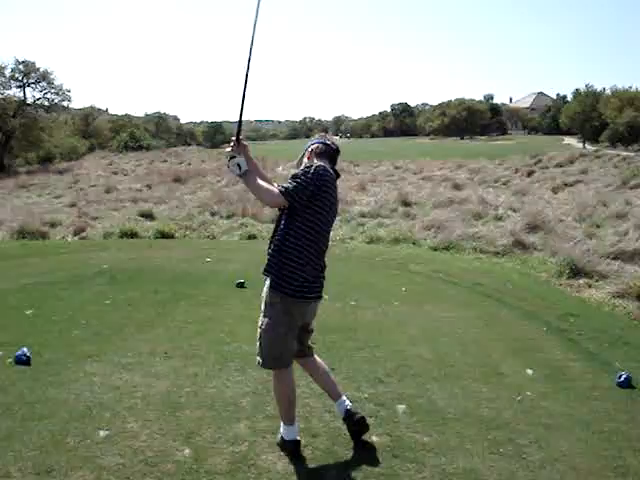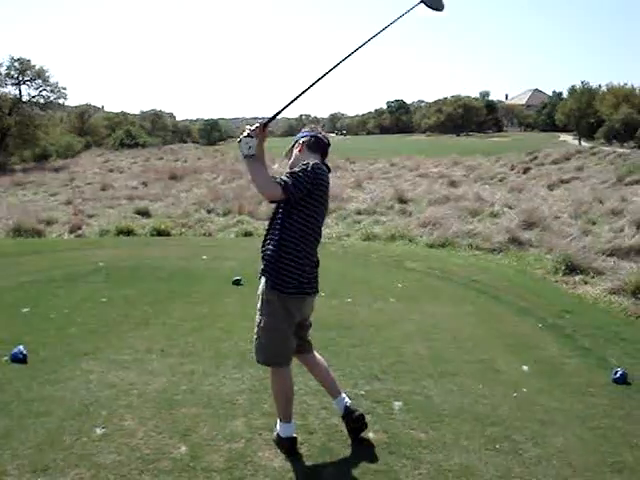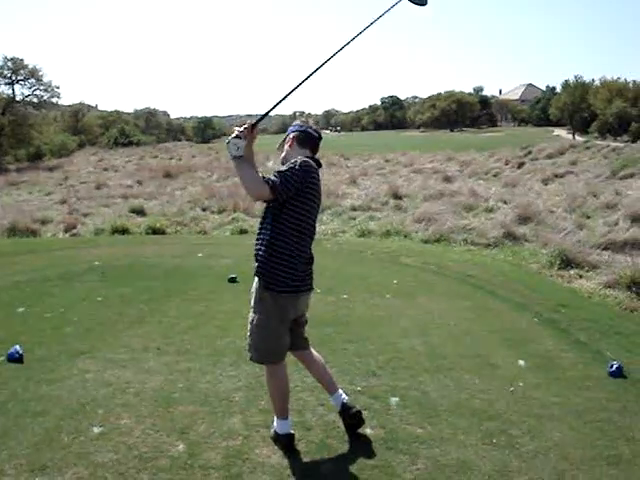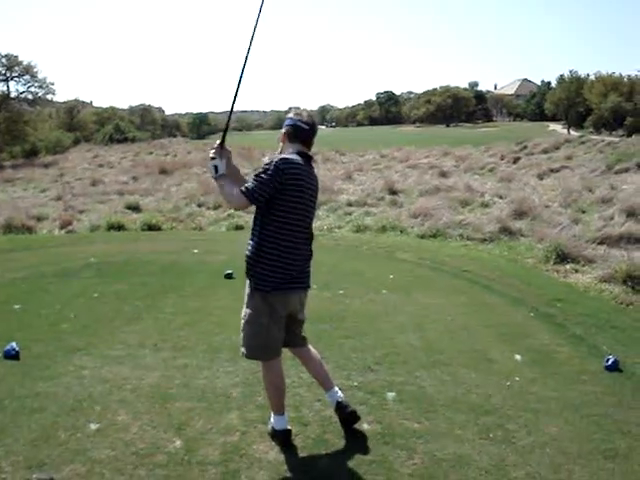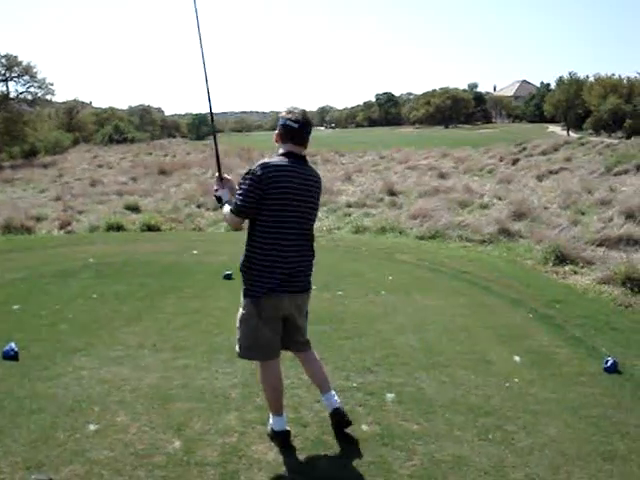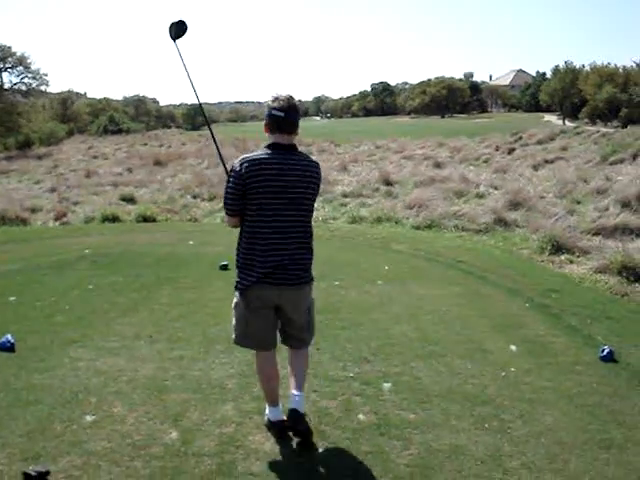
dt=0.2s
person 1, frame 1
left shoulder: (318, 172)
right shoulder: (328, 187)
left elbow: (274, 199)
right elbow: (276, 192)
left wrist: (245, 173)
right wrist: (250, 162)
left hip: (286, 287)
right hip: (306, 289)
left knee: (280, 364)
right knee: (303, 354)
left ankle: (289, 437)
right ankle: (349, 412)
person 1, frame 2
left shoulder: (312, 169)
right shoulder: (313, 177)
left elbow: (271, 191)
right elbow: (272, 186)
left wrist: (251, 154)
right wrist: (257, 152)
left hip: (282, 284)
right hip: (302, 284)
left knee: (279, 362)
right knee: (303, 350)
left ankle: (286, 434)
right ankle: (348, 409)
person 1, frame 3
left shoulder: (300, 168)
right shoulder: (308, 173)
left elbow: (259, 191)
right elbow: (265, 188)
left wrist: (241, 155)
right wrist: (248, 152)
left hip: (276, 281)
right hip: (298, 282)
left knee: (274, 360)
right knee: (300, 347)
left ankle: (283, 431)
right ankle: (345, 405)
person 1, frame 4
left shoulder: (279, 165)
right shoulder: (309, 174)
left elbow: (239, 202)
left wrist: (220, 172)
right wrist: (233, 170)
left hip: (267, 280)
right hip: (297, 280)
left knee: (269, 356)
right knee: (298, 343)
left ankle: (279, 426)
right ankle: (339, 403)
person 1, frame 5
left shoulder: (262, 171)
right shoulder: (313, 178)
left elbow: (234, 221)
left wrist: (225, 199)
right wrist: (237, 191)
left hip: (262, 283)
right hip: (299, 282)
left knee: (268, 357)
right knee: (302, 346)
left ankle: (279, 427)
right ankle: (334, 407)
person 1, frame 6
left shoulder: (245, 166)
right shoulder: (311, 168)
left elbow: (232, 220)
left hip: (255, 275)
right hip: (297, 275)
left knee: (264, 349)
right knee: (298, 343)
left ankle: (274, 415)
right ankle: (297, 406)
